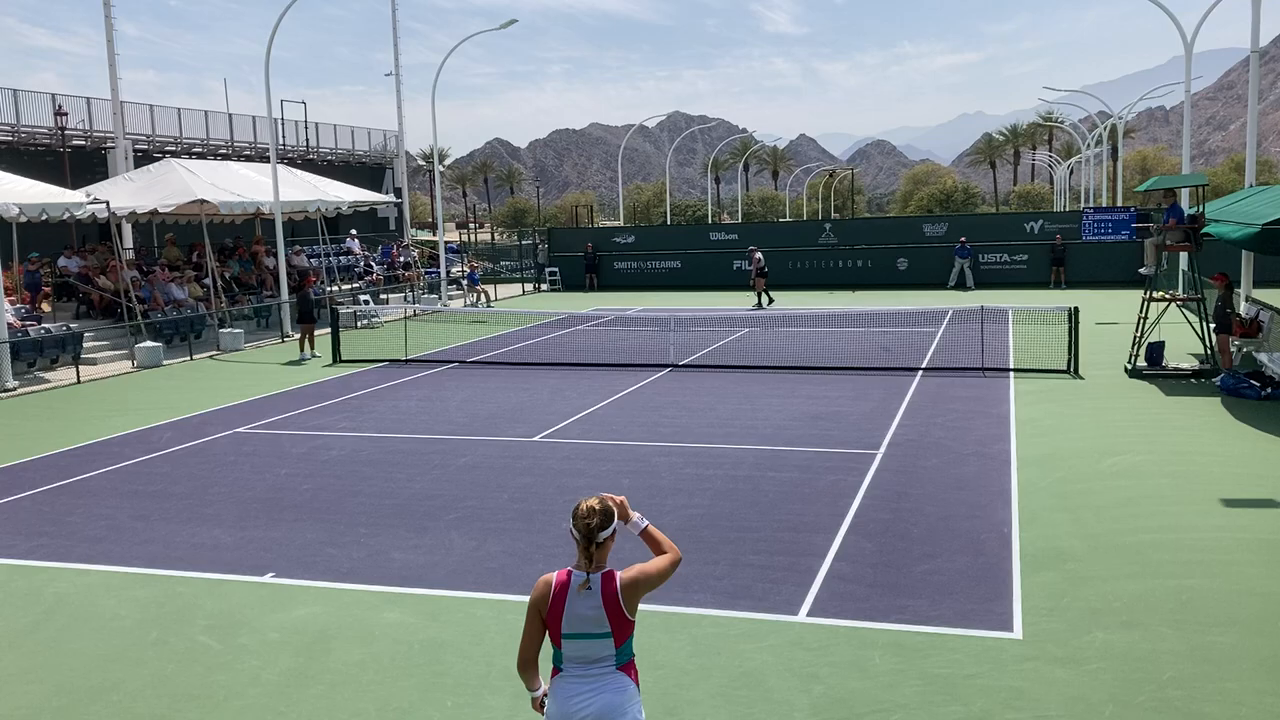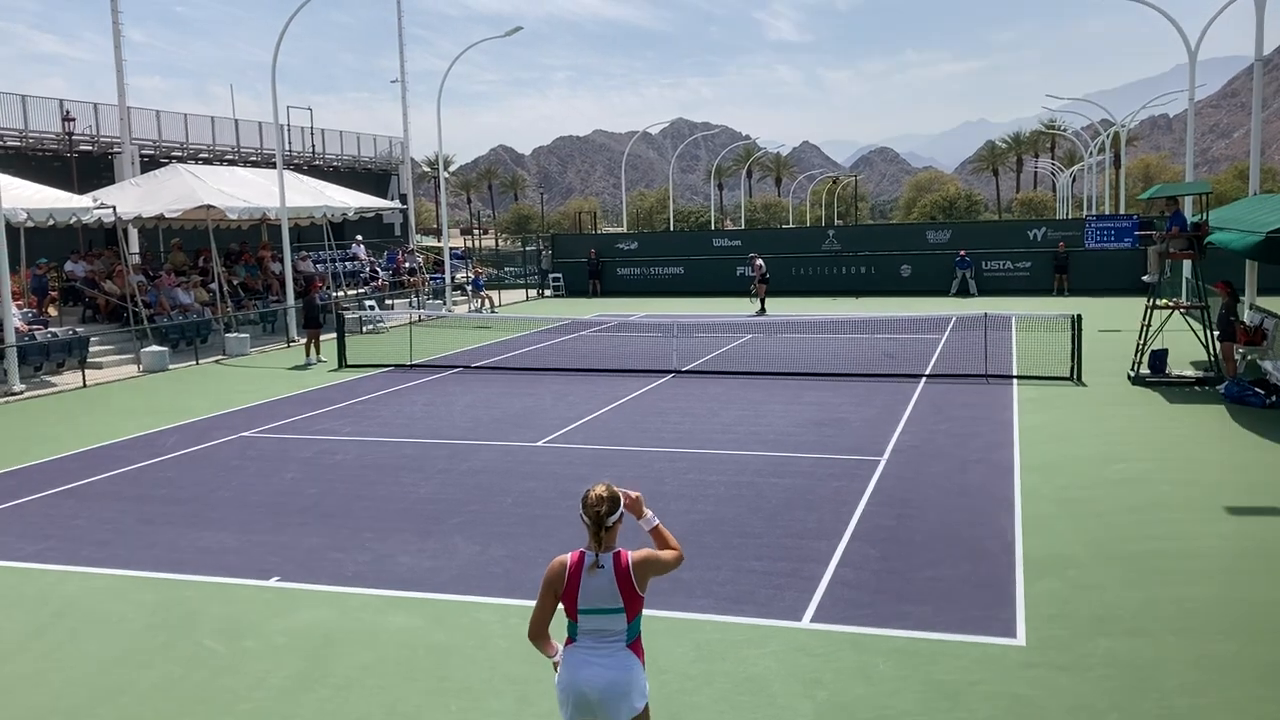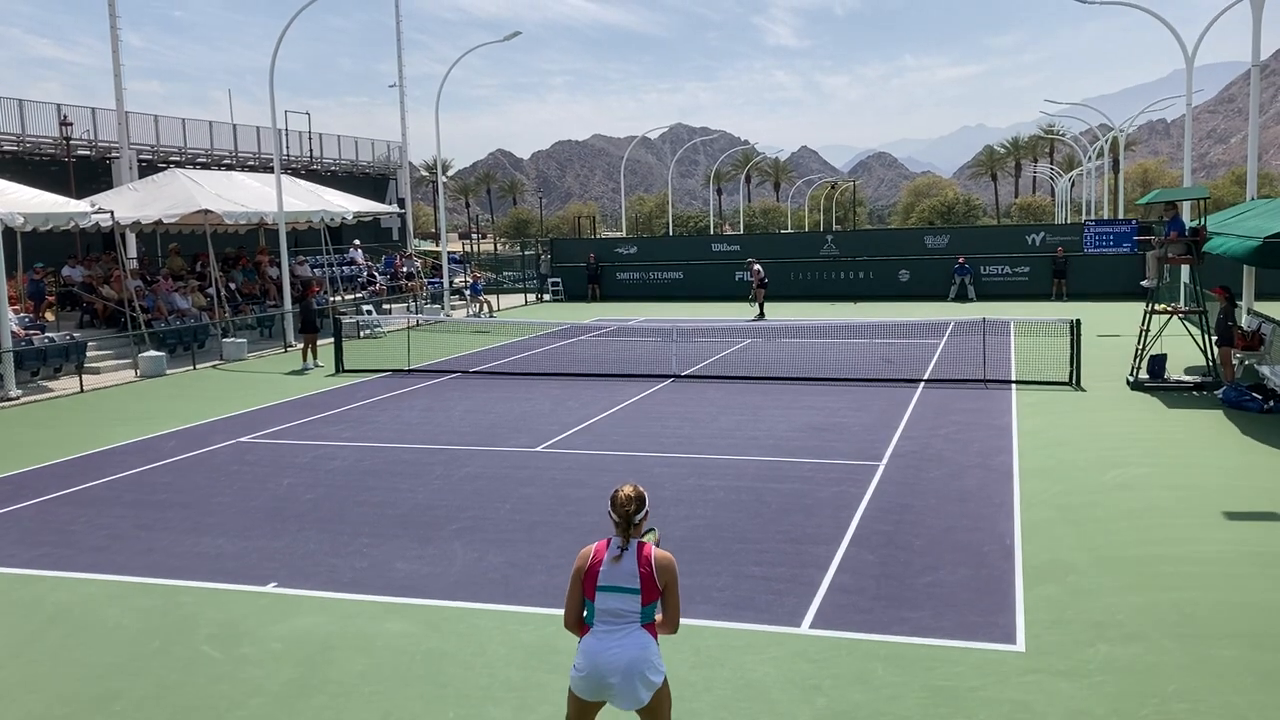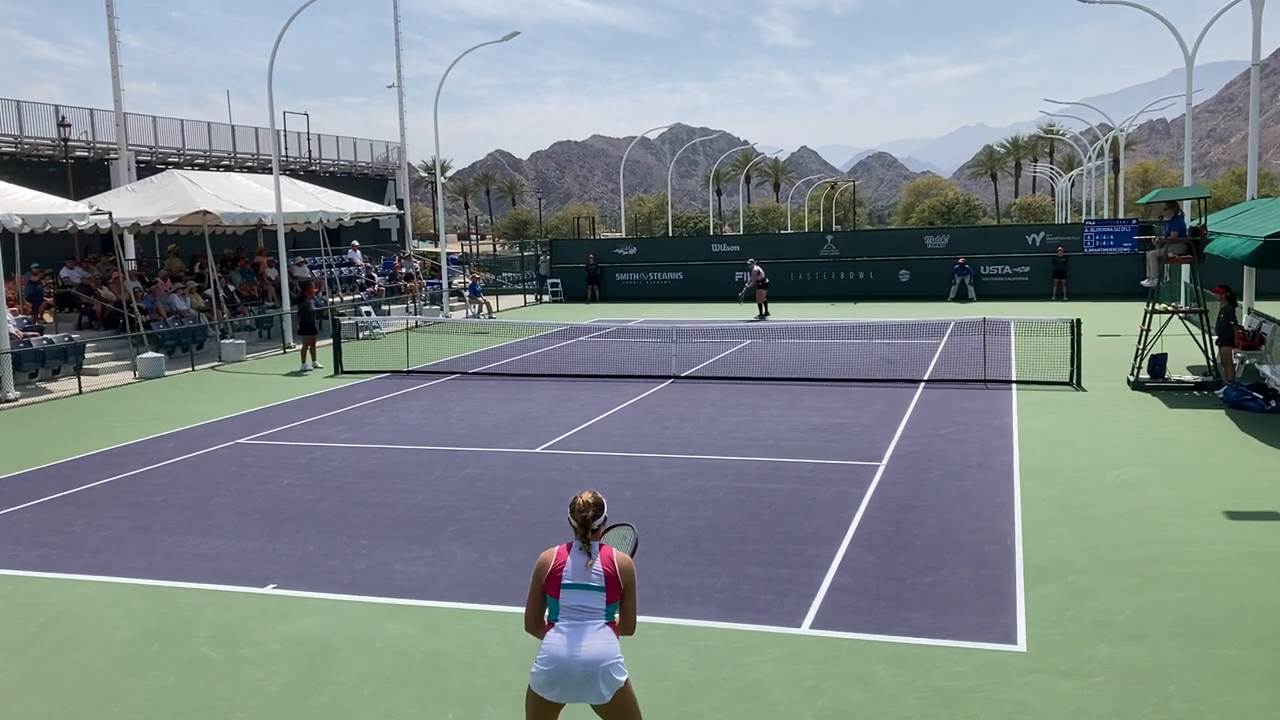
dt=0.5s
person 1, frame 1
left shoulder: (547, 588)
right shoulder: (628, 584)
left elbow: (526, 663)
right elbow: (673, 555)
left wrist: (536, 691)
right wrist: (632, 518)
person 1, frame 2
left shoulder: (561, 568)
right shoulder: (639, 564)
left elbow: (536, 634)
right elbow: (676, 554)
left wrist: (555, 654)
right wrist: (643, 515)
left hip: (575, 678)
right hip: (622, 682)
person 1, frame 3
left shoulder: (588, 555)
right shoulder: (662, 561)
left elbow: (571, 621)
right elbow: (671, 625)
left hip: (591, 662)
right hip: (640, 663)
person 1, frame 4
left shoulder: (548, 559)
right shoulder: (622, 562)
left elbow: (531, 624)
right elbow: (627, 627)
left hip: (553, 658)
right hip: (603, 660)
